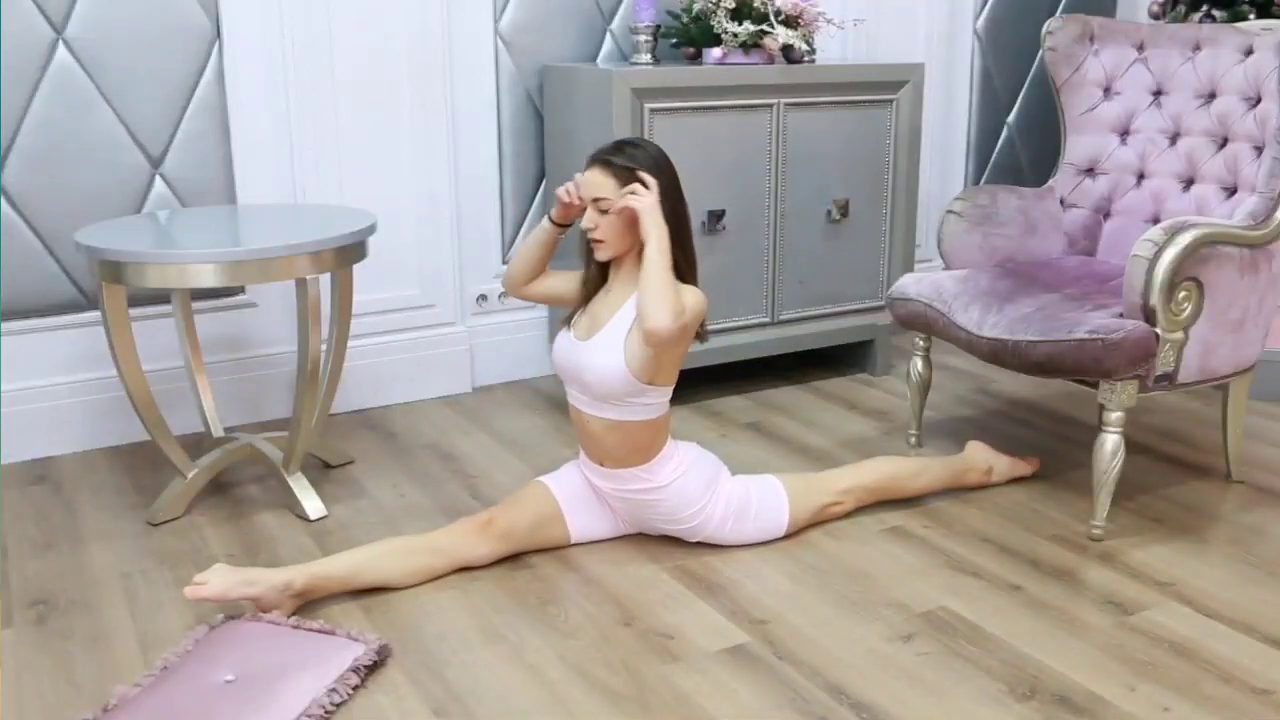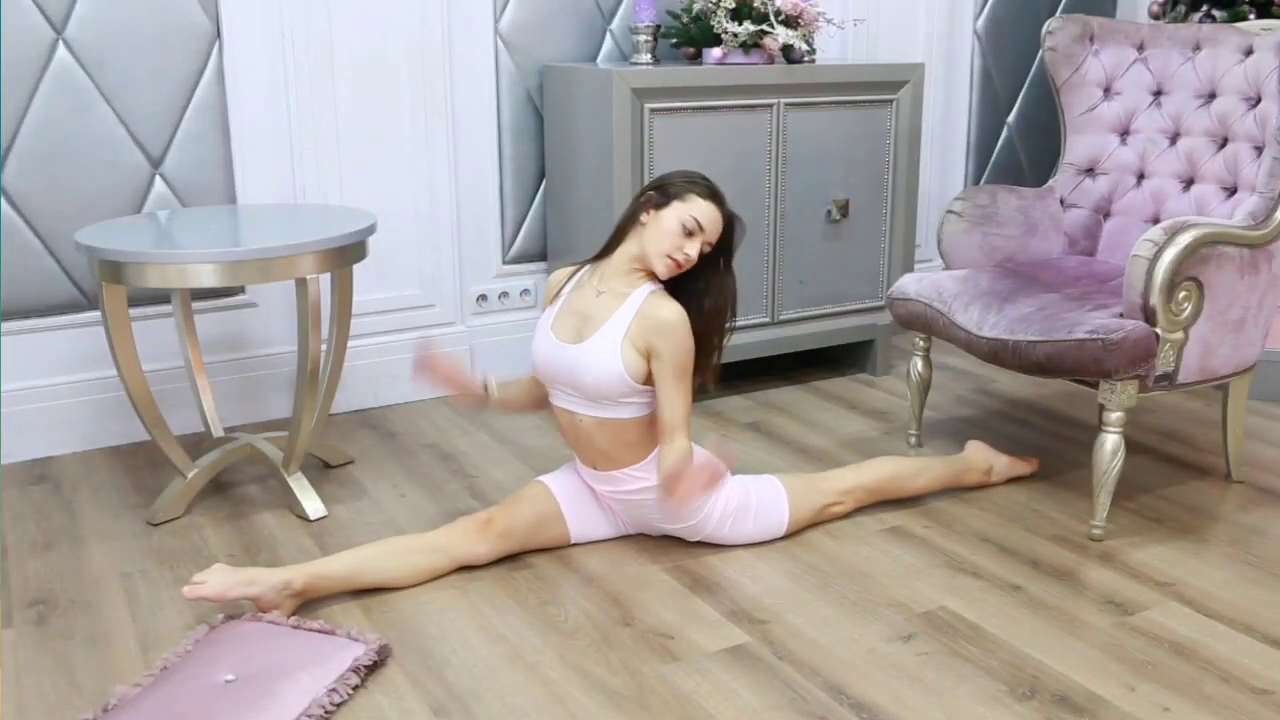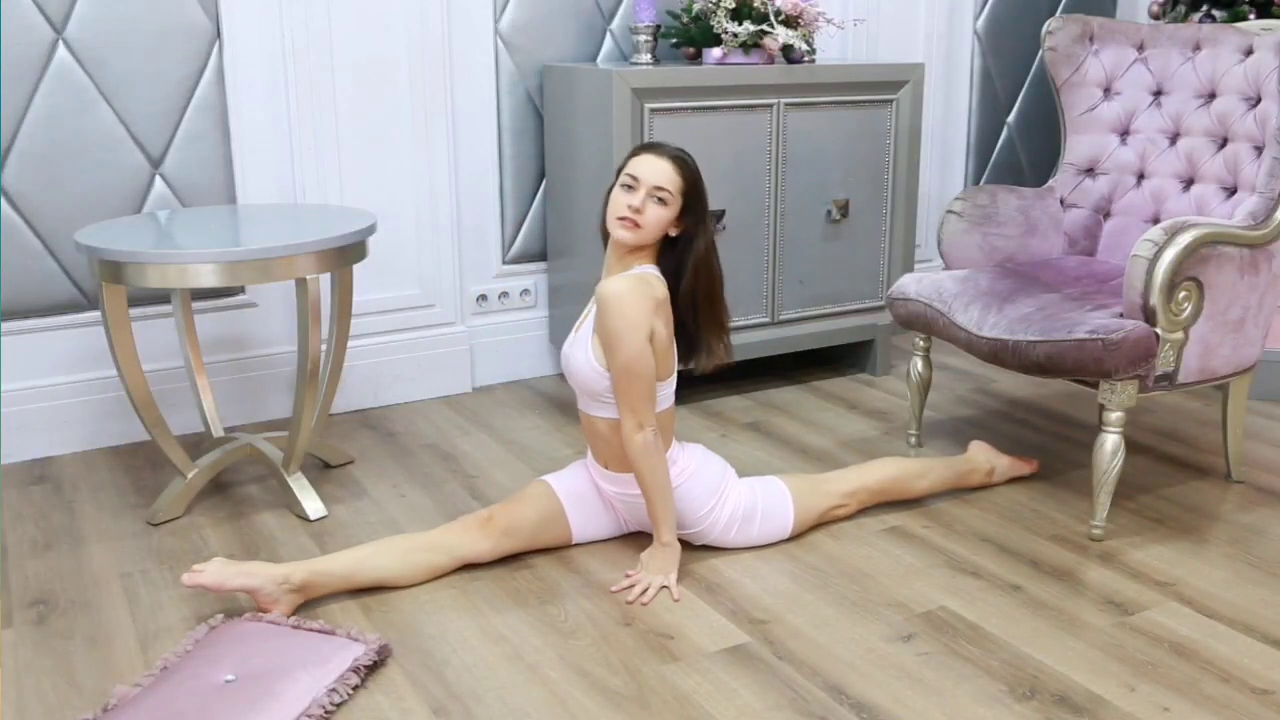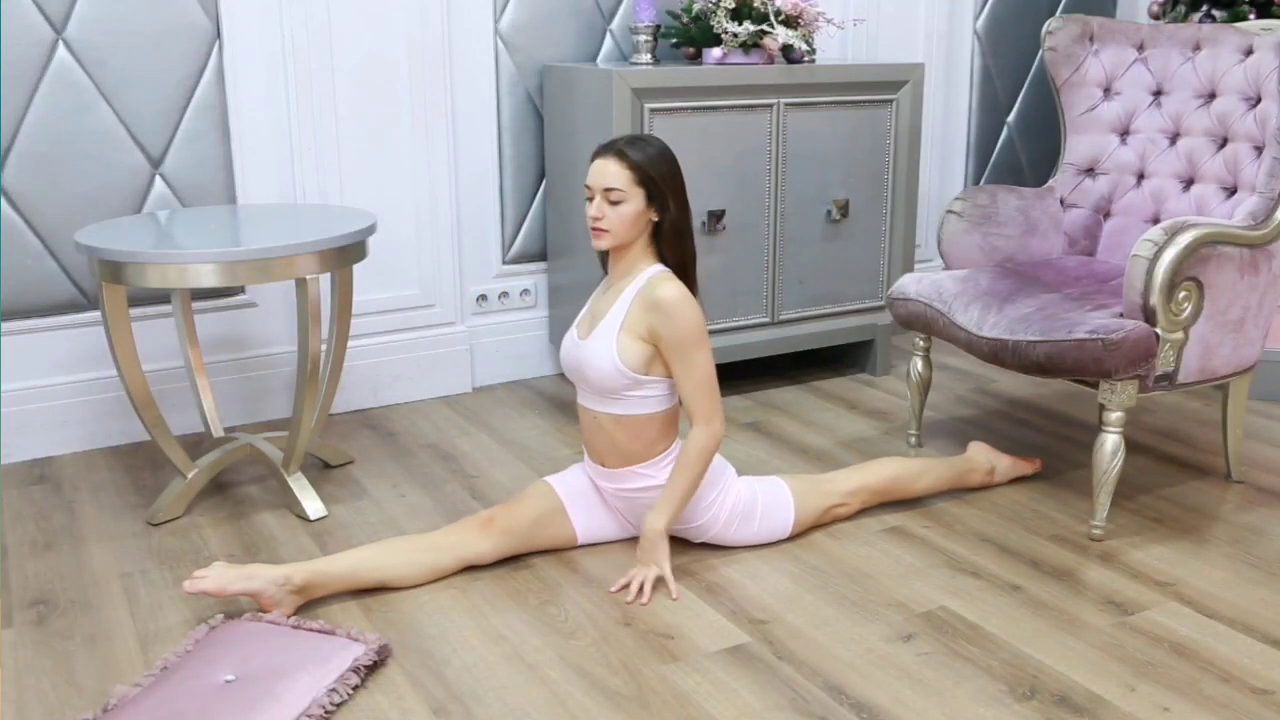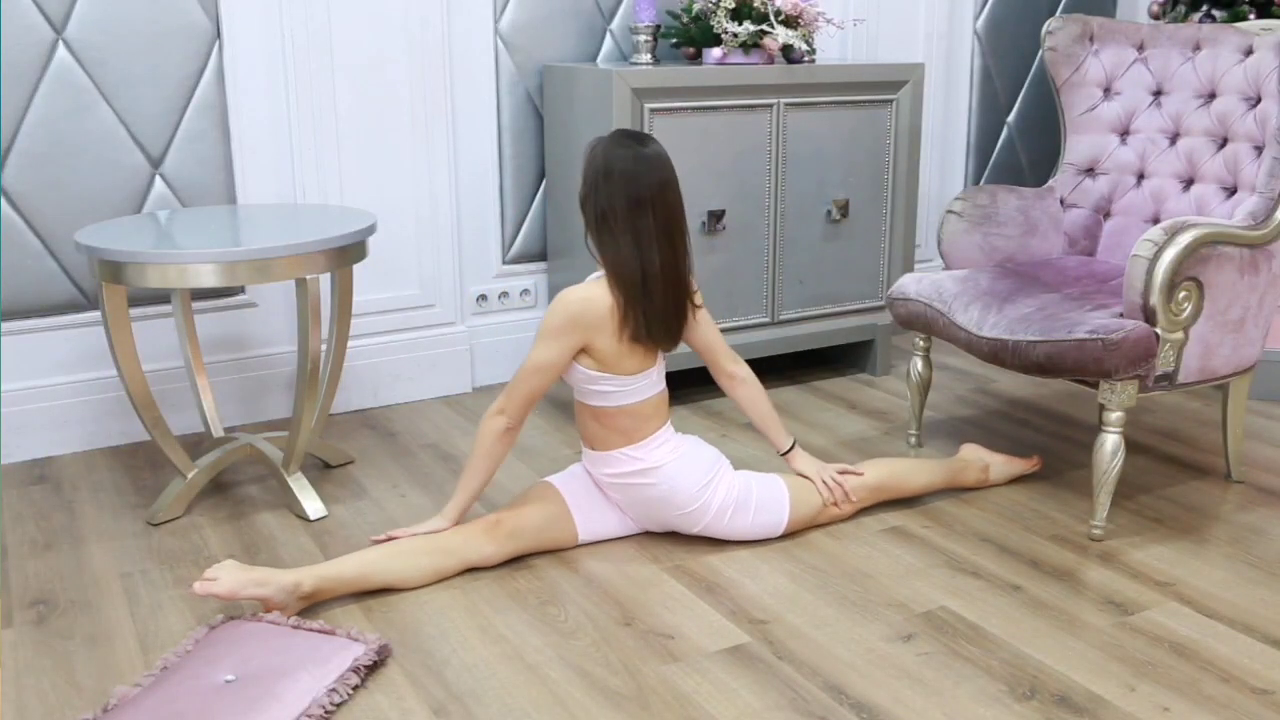
dt=1s
person 1, frame 1
left shoulder: (670, 302)
right shoulder: (594, 286)
left elbow: (664, 325)
right elbow: (514, 282)
left wrist: (651, 223)
right wrist: (555, 219)
left hip: (672, 489)
right hip: (599, 482)
right knee: (477, 535)
right ankle: (292, 582)
person 1, frame 2
left shoulder: (665, 317)
right shoulder: (564, 282)
left elbow: (675, 438)
right elbow: (551, 391)
left wrist: (684, 477)
right wrist: (480, 390)
left hip: (657, 488)
right hip: (595, 484)
right knee: (474, 534)
right ankle: (290, 582)
person 1, frame 3
left shoulder: (625, 293)
right shoulder: (631, 280)
left elbow: (639, 430)
left wrist: (665, 544)
left hip: (680, 488)
right hip: (612, 479)
right knee: (479, 532)
right ankle: (292, 581)
person 1, frame 4
left shoulder: (664, 297)
right shoulder: (614, 280)
left elbow: (710, 424)
left wrist: (659, 530)
left hip: (677, 491)
right hip: (608, 484)
right knee: (480, 533)
right ankle: (293, 582)
person 1, frame 5
left shoulder: (581, 305)
right shoulder: (668, 283)
left elbow: (508, 413)
right elbow: (732, 371)
left wrist: (449, 511)
right wrist: (796, 453)
left hip: (668, 482)
right hip: (626, 481)
right knee: (490, 539)
right ankle: (299, 585)
